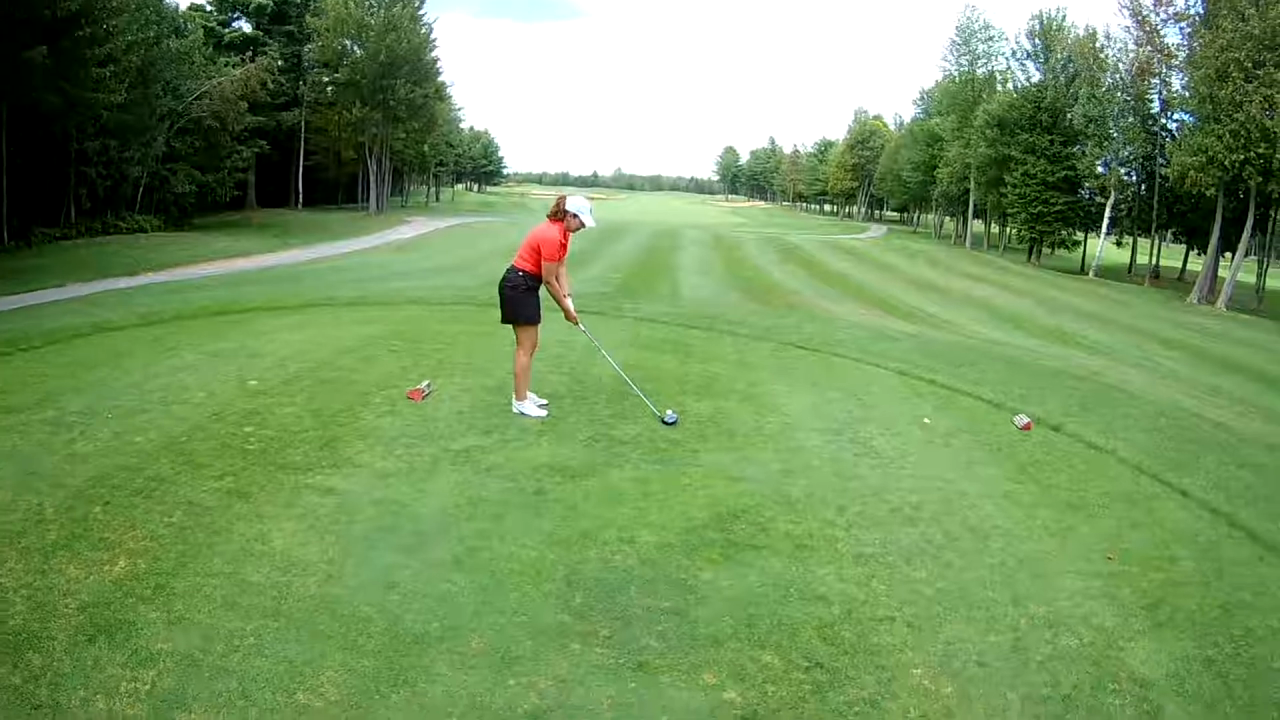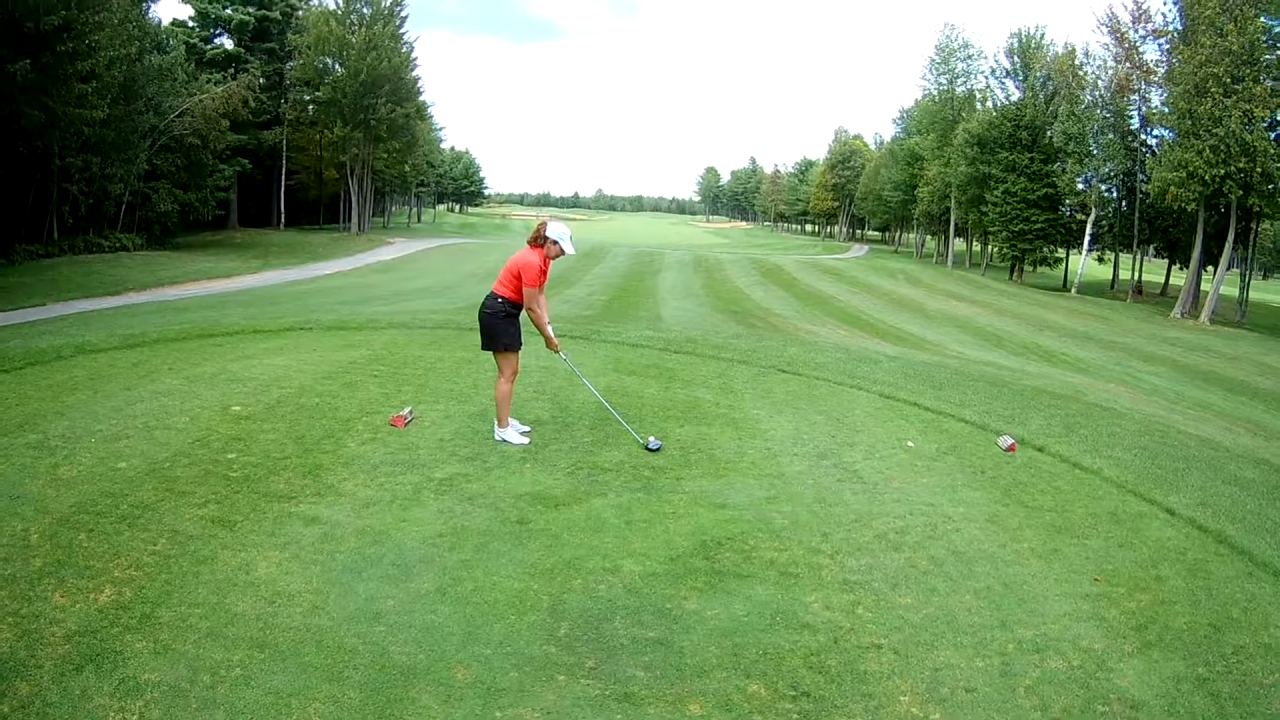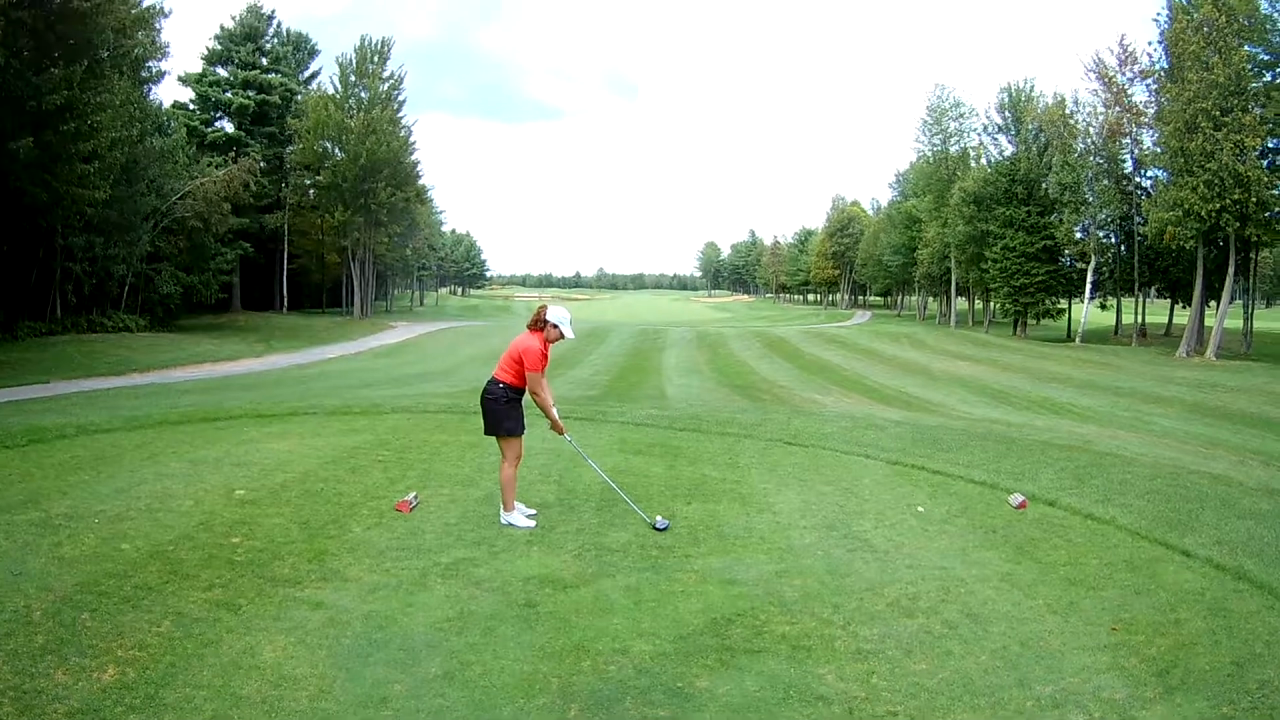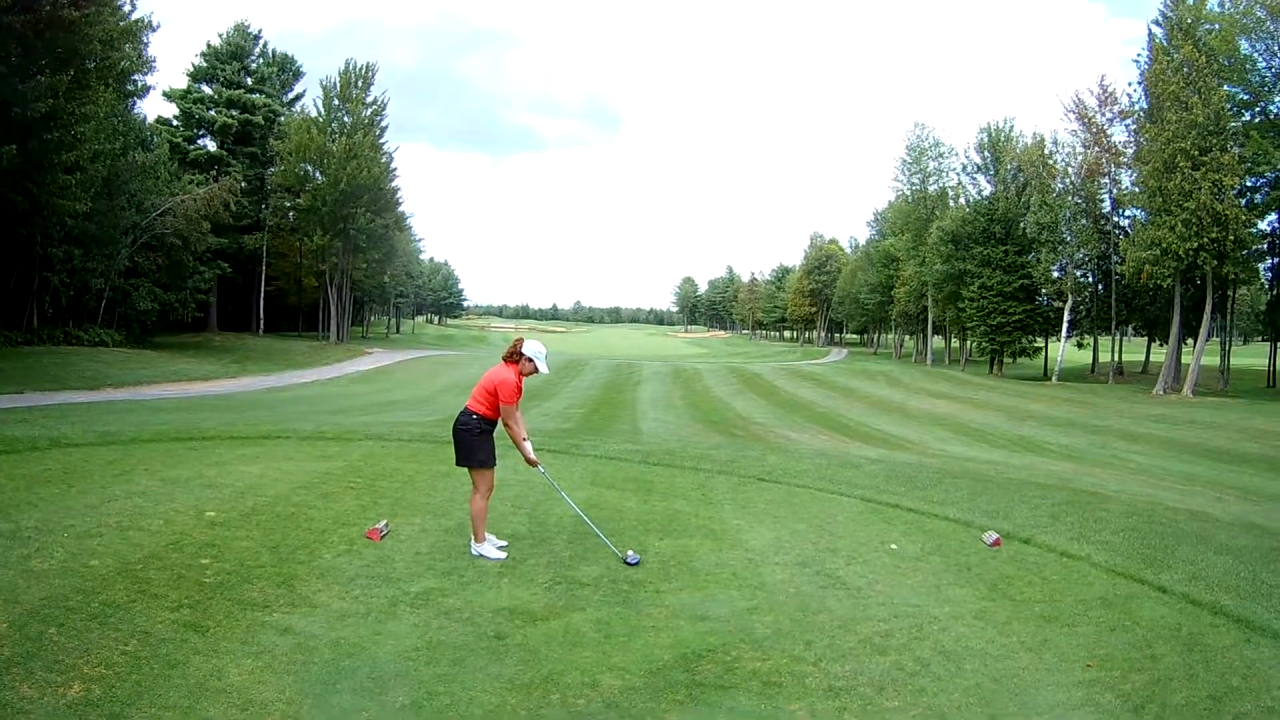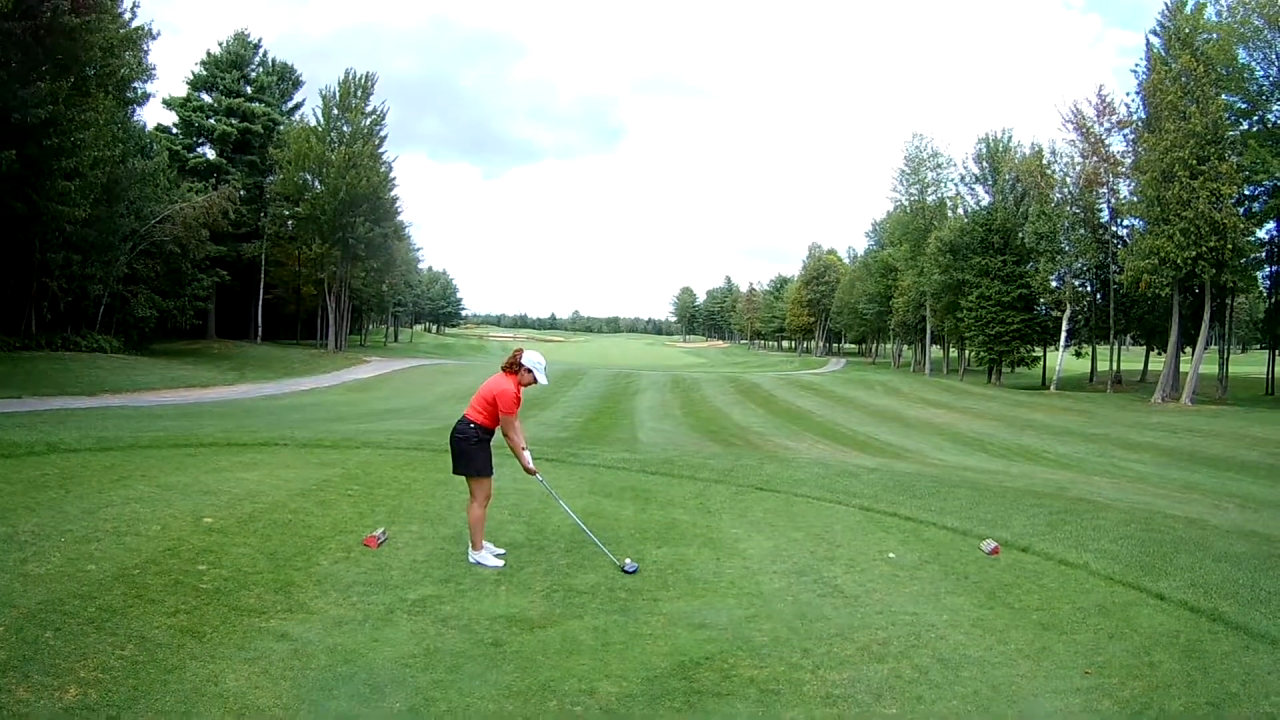
dt=0.3s
person 1, frame 1
left shoulder: (562, 232)
right shoulder: (551, 236)
left elbow: (561, 267)
right elbow: (549, 280)
left wrist: (568, 298)
right wrist: (566, 310)
left hip: (526, 285)
right hip: (518, 286)
left knee: (529, 345)
right knee: (526, 347)
left ankle: (522, 393)
right ankle: (520, 401)
person 1, frame 2
left shoulder: (542, 258)
right shoulder: (532, 262)
left elbow: (540, 295)
right elbow: (531, 307)
left wrist: (548, 326)
right wrist: (548, 338)
left hip: (507, 312)
right hip: (498, 312)
left knee: (510, 372)
right knee: (508, 373)
left ankle: (504, 420)
right ankle: (502, 429)
person 1, frame 3
left shoulder: (541, 341)
right shoulder: (532, 347)
left elbow: (542, 379)
right elbow: (535, 391)
left wrist: (553, 409)
right wrist: (553, 420)
left hip: (509, 397)
right hip: (500, 397)
left knee: (513, 456)
right knee: (511, 458)
left ankle: (510, 504)
right ankle: (508, 513)
person 1, frame 4
left shoulder: (514, 373)
right shoulder: (507, 379)
left elbow: (516, 411)
right elbow: (508, 423)
left wrist: (527, 441)
right wrist: (525, 454)
left hip: (480, 427)
right hip: (472, 428)
left knee: (485, 487)
right knee: (483, 489)
left ankle: (481, 535)
right ankle: (479, 544)
person 1, frame 5
left shoulder: (511, 382)
right shoulder: (507, 390)
left elbow: (515, 421)
right elbow: (508, 434)
left wrist: (525, 451)
right wrist: (524, 463)
left hip: (476, 436)
right hip: (470, 437)
left knee: (482, 495)
right knee: (480, 497)
left ankle: (478, 543)
right ankle: (476, 552)
